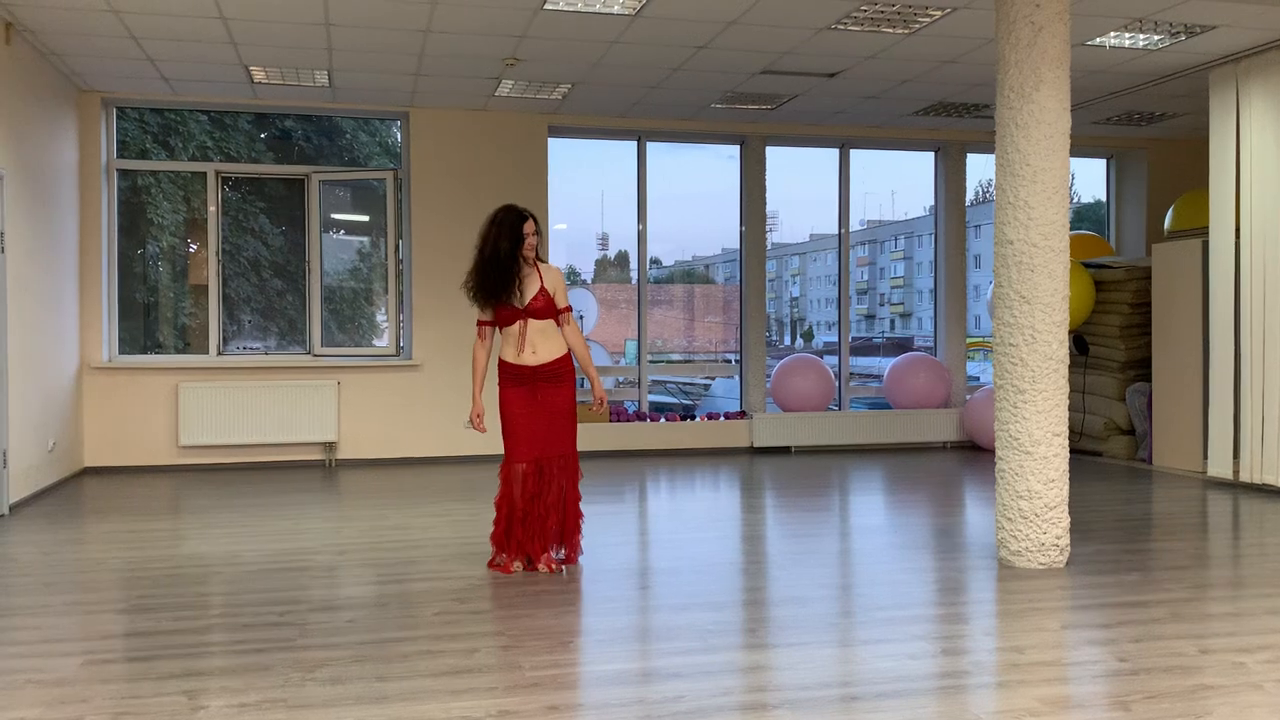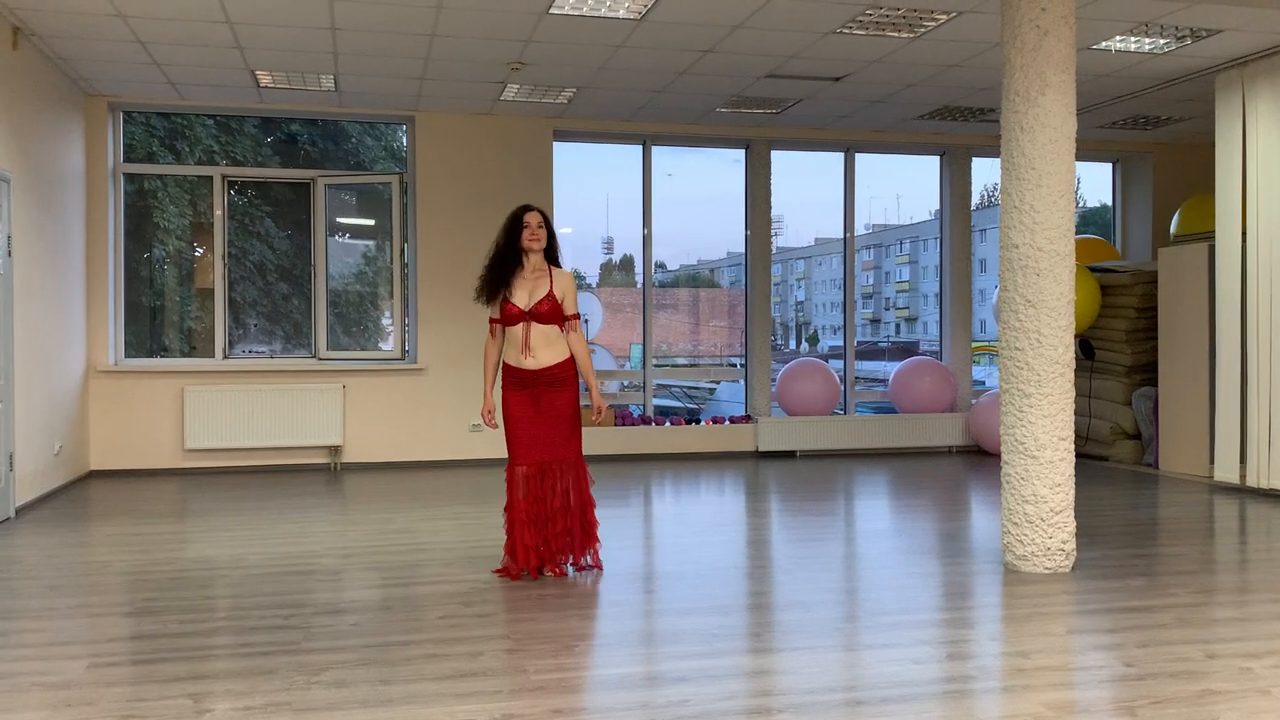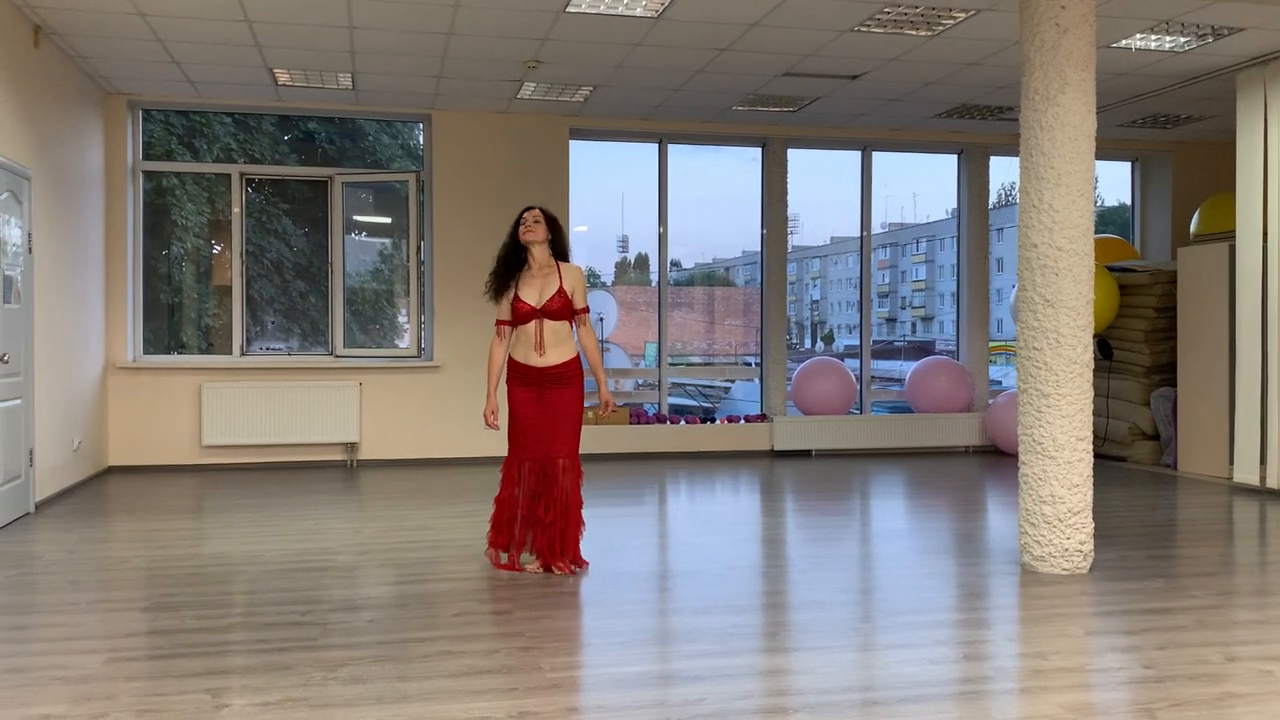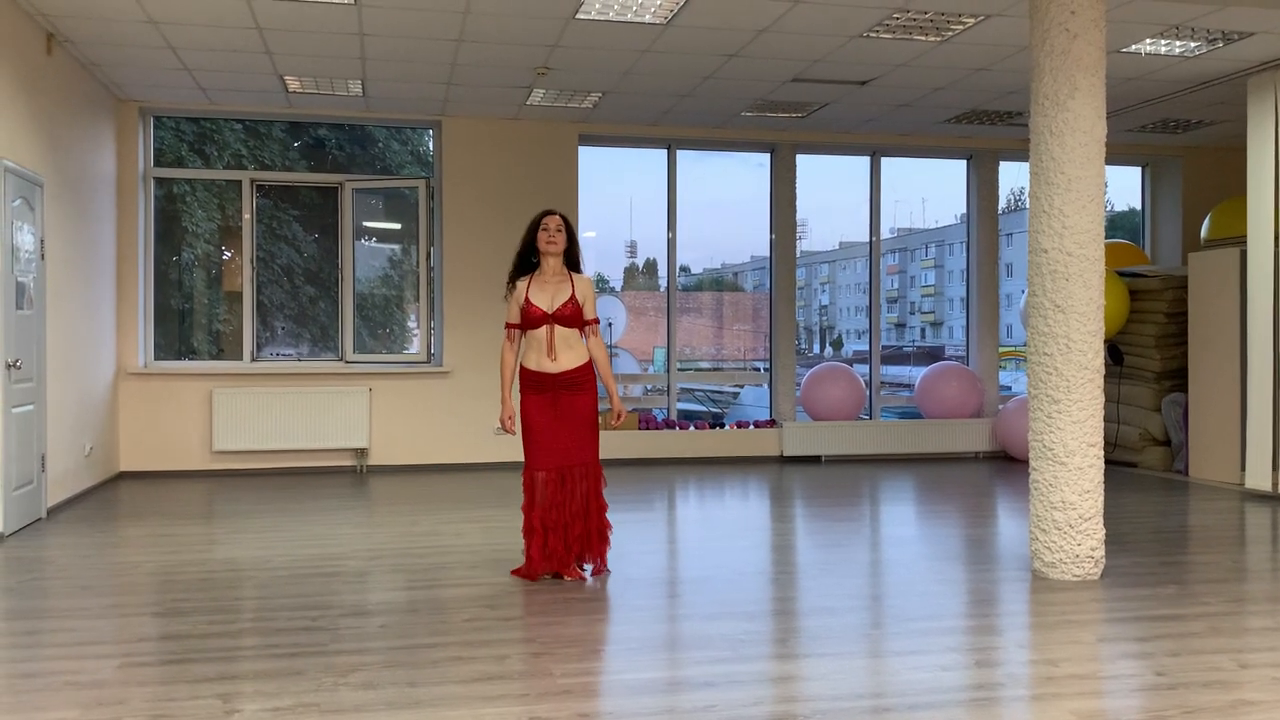
dt=0.7s
person 1, frame 1
left shoulder: (551, 275)
right shoulder: (492, 283)
left elbow: (570, 329)
right elbow: (483, 342)
left wrist: (594, 379)
right wrist: (476, 398)
left hip: (557, 377)
right hip: (515, 382)
left knee: (555, 460)
right knee: (520, 463)
left ankle: (545, 548)
right ankle: (515, 549)
person 1, frame 2
left shoulder: (563, 280)
right shoulder: (503, 282)
left elbow: (575, 336)
right elbow: (494, 339)
left wrist: (593, 388)
right wrist: (487, 394)
left hip: (559, 382)
right hip: (517, 386)
left knee: (560, 464)
right knee: (523, 467)
left ankle: (554, 553)
right ankle: (524, 554)
person 1, frame 3
left shoulder: (572, 275)
right shoulder: (510, 281)
left elbow: (585, 331)
right elbow: (500, 339)
left wrist: (602, 383)
right wrist: (491, 395)
left hip: (565, 380)
right hip: (523, 382)
left knee: (562, 461)
right knee: (527, 462)
left ankle: (560, 552)
right ankle: (532, 549)
person 1, frame 4
left shoulder: (582, 285)
right shoulder: (520, 288)
left elbow: (595, 341)
right elbow: (510, 345)
left wrist: (613, 394)
right wrist: (505, 400)
left hip: (578, 386)
right hip: (535, 389)
left knee: (577, 469)
right knee: (541, 471)
left ankle: (571, 558)
right ankle: (543, 558)
